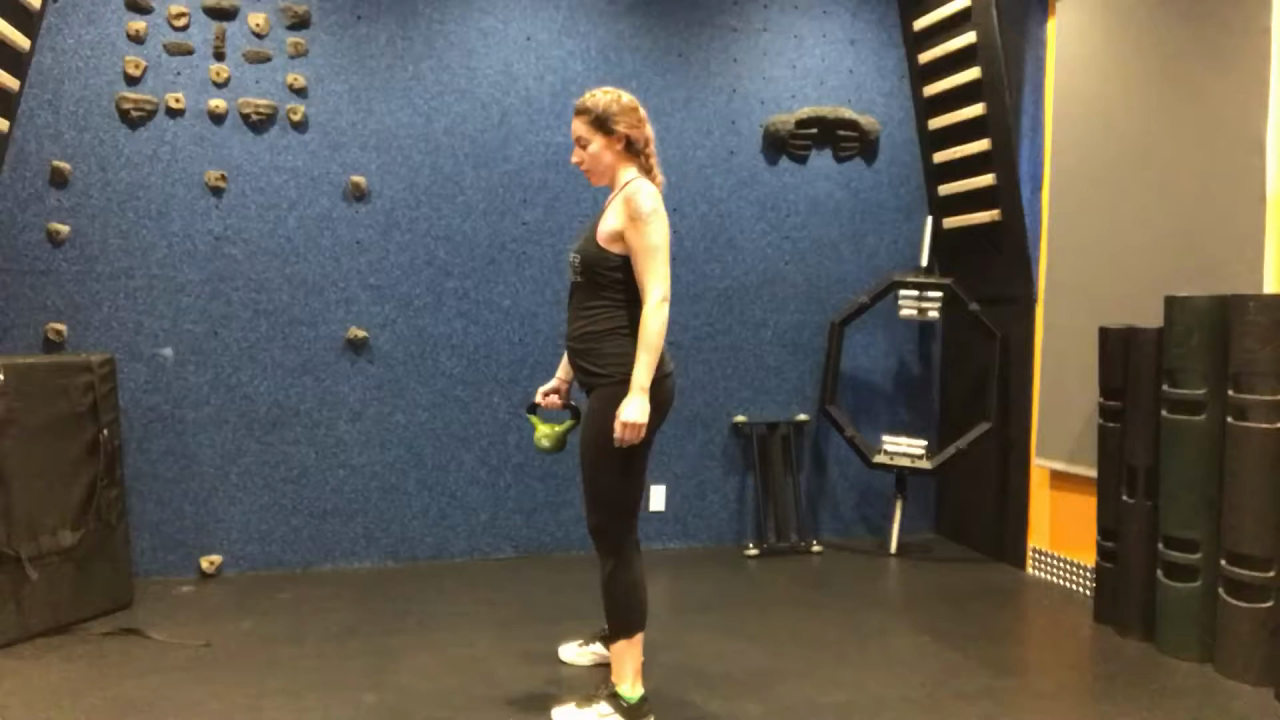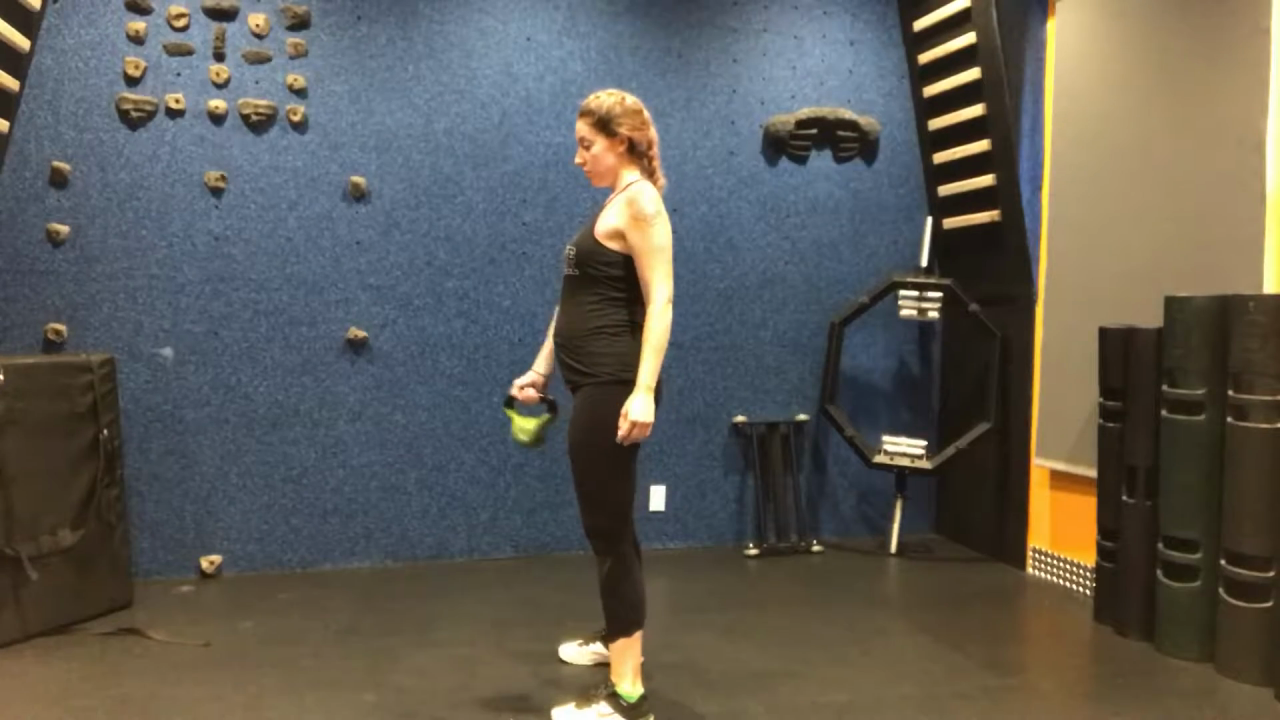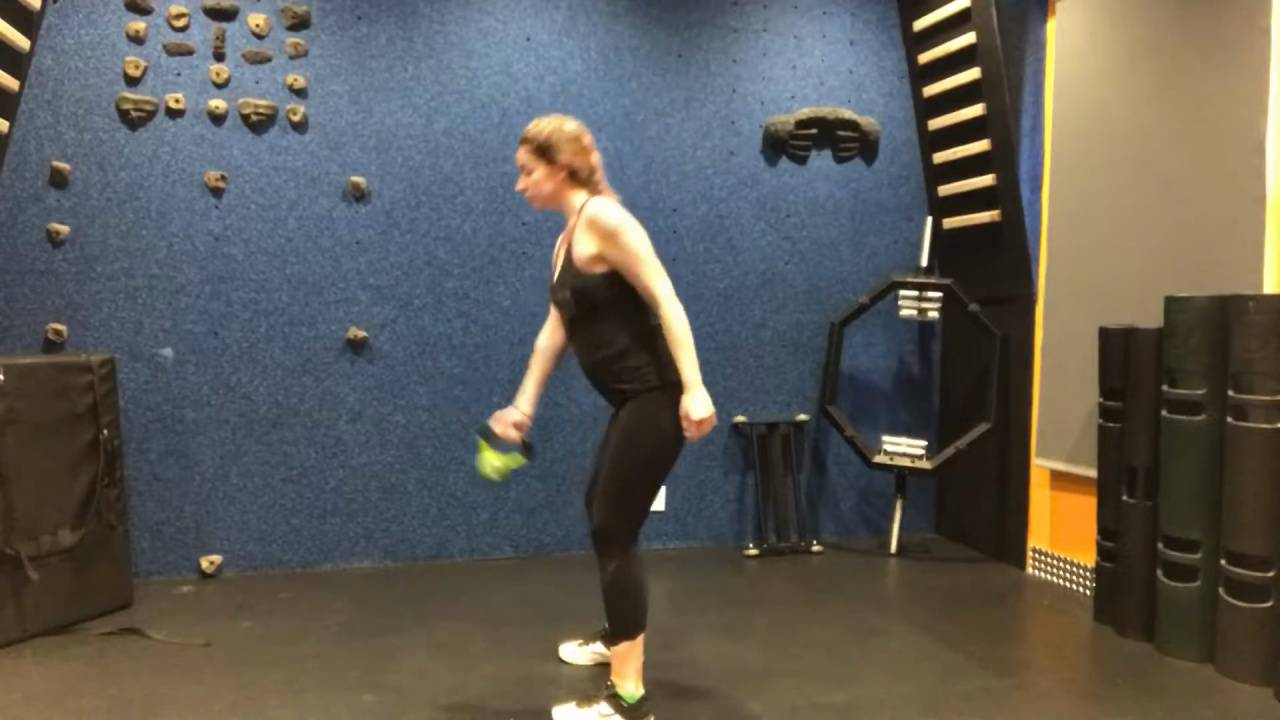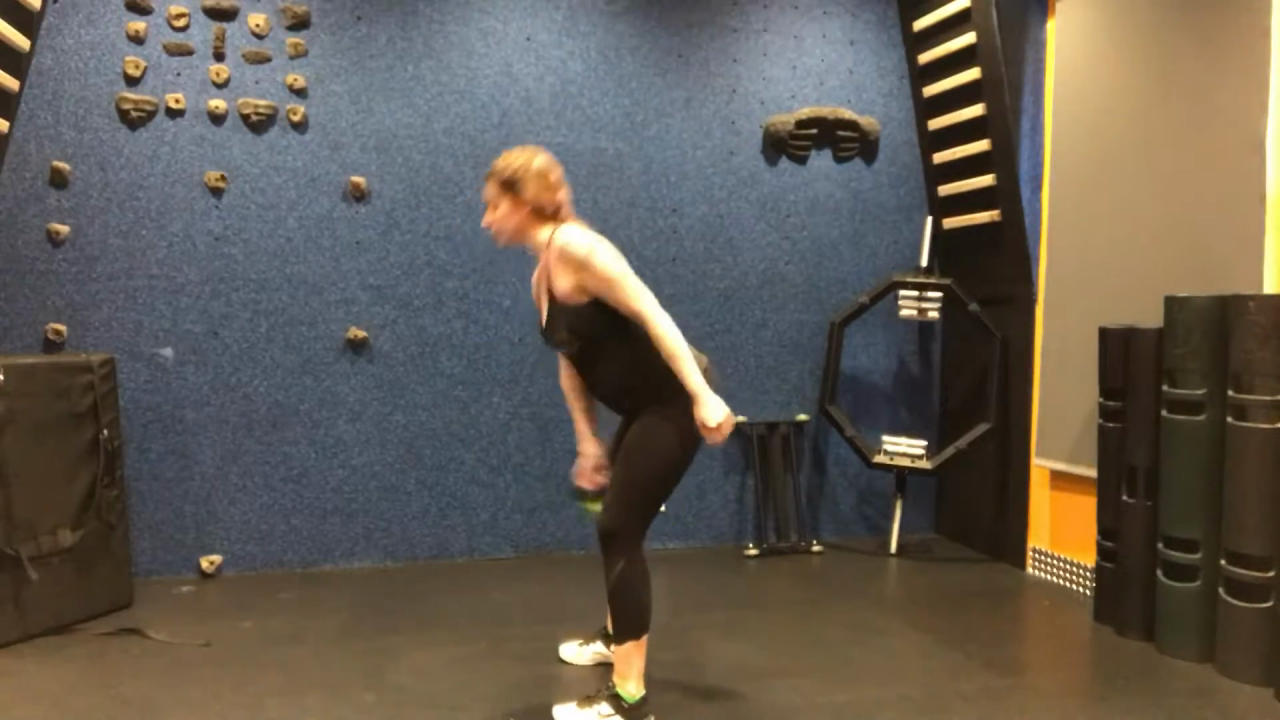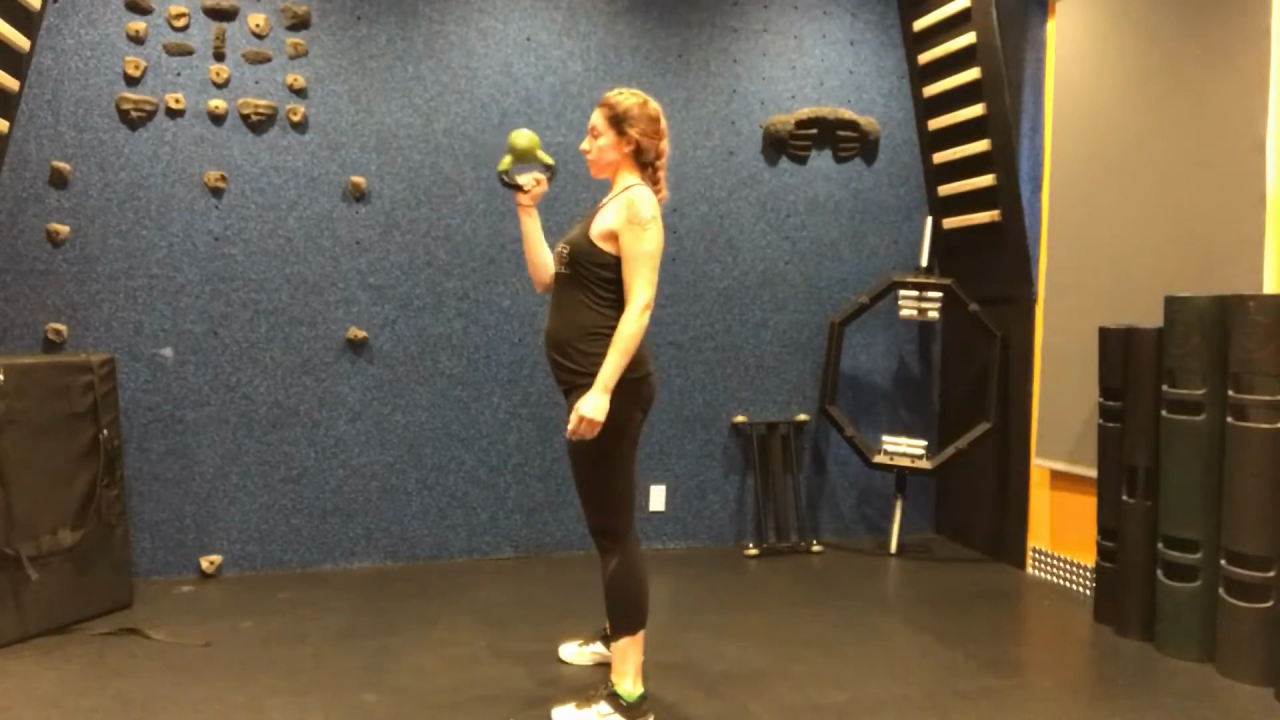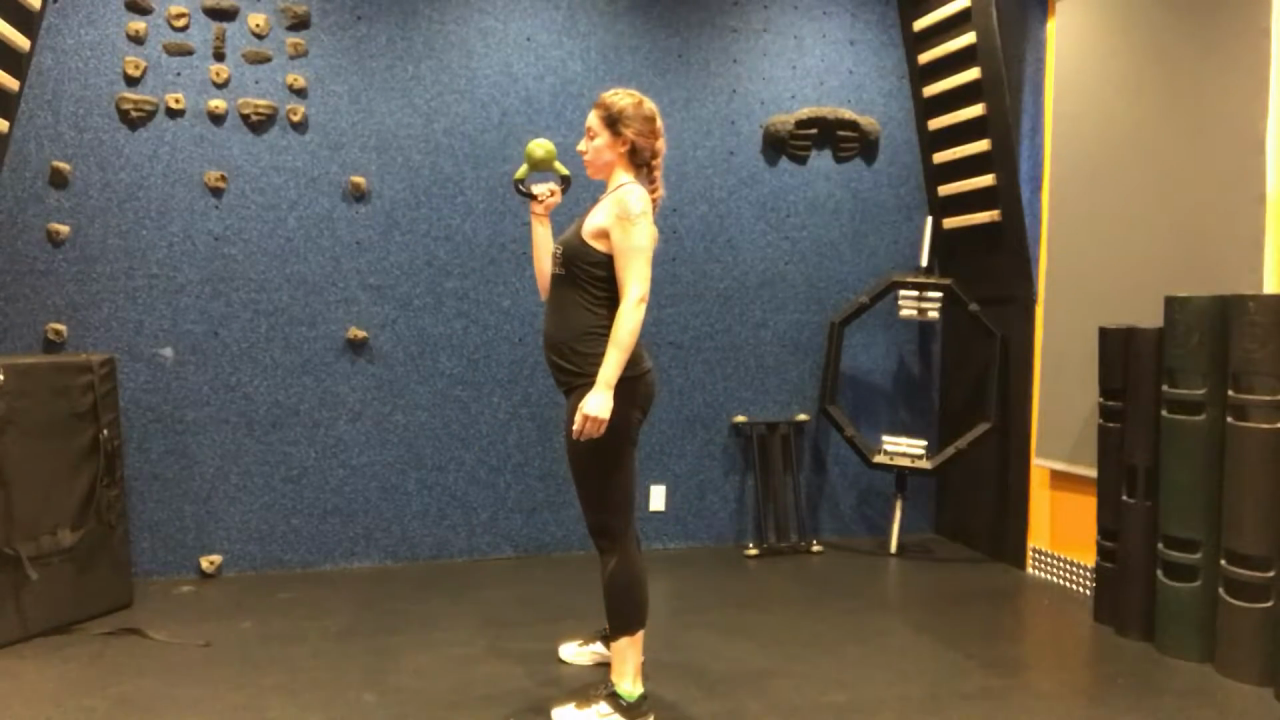
dt=0.7s
person 1, frame 1
left shoulder: (639, 200)
right shoulder: (615, 202)
left elbow: (655, 302)
left wrist: (637, 394)
right wrist: (564, 375)
left hip: (627, 389)
right hip: (606, 385)
left knee: (612, 531)
right knee: (609, 522)
right ankle: (618, 637)
person 1, frame 2
left shoulder: (640, 201)
right shoulder: (614, 203)
left elbow: (659, 302)
right elbow: (580, 298)
left wrist: (644, 391)
right wrist: (541, 367)
left hip: (615, 388)
right hip: (591, 384)
left knee: (608, 529)
right knee: (608, 523)
right ankle: (619, 634)
person 1, frame 3
left shoulder: (603, 220)
right shoulder: (565, 234)
left elbow: (664, 300)
right elbow: (556, 326)
left wrist: (691, 389)
right wrist: (524, 406)
left hip: (658, 397)
right hip: (633, 398)
left knee: (612, 528)
right knee: (602, 513)
right ankle: (614, 635)
person 1, frame 4
left shoulder: (575, 247)
right shoulder: (542, 275)
left elbow: (651, 316)
right elbow: (572, 364)
left wrist: (702, 395)
right wrist: (589, 443)
left hip: (675, 402)
right hip: (646, 407)
left knee: (619, 529)
right knee: (613, 514)
right ankle: (616, 634)
person 1, frame 5
left shoulder: (636, 203)
right shoulder: (610, 205)
left elbow: (640, 306)
right elbow: (547, 280)
left wrist: (602, 391)
right wrist: (527, 210)
left hip: (609, 387)
right hip: (591, 383)
left knee: (613, 529)
right knee: (607, 523)
right ankle: (618, 636)
person 1, frame 6
left shoulder: (629, 201)
right shoulder: (605, 204)
left elbow: (634, 301)
right elbow: (550, 288)
left wrist: (604, 388)
right wrist: (540, 218)
left hip: (608, 386)
right hip: (590, 384)
left knee: (612, 528)
right knee: (608, 523)
right ankle: (618, 635)
